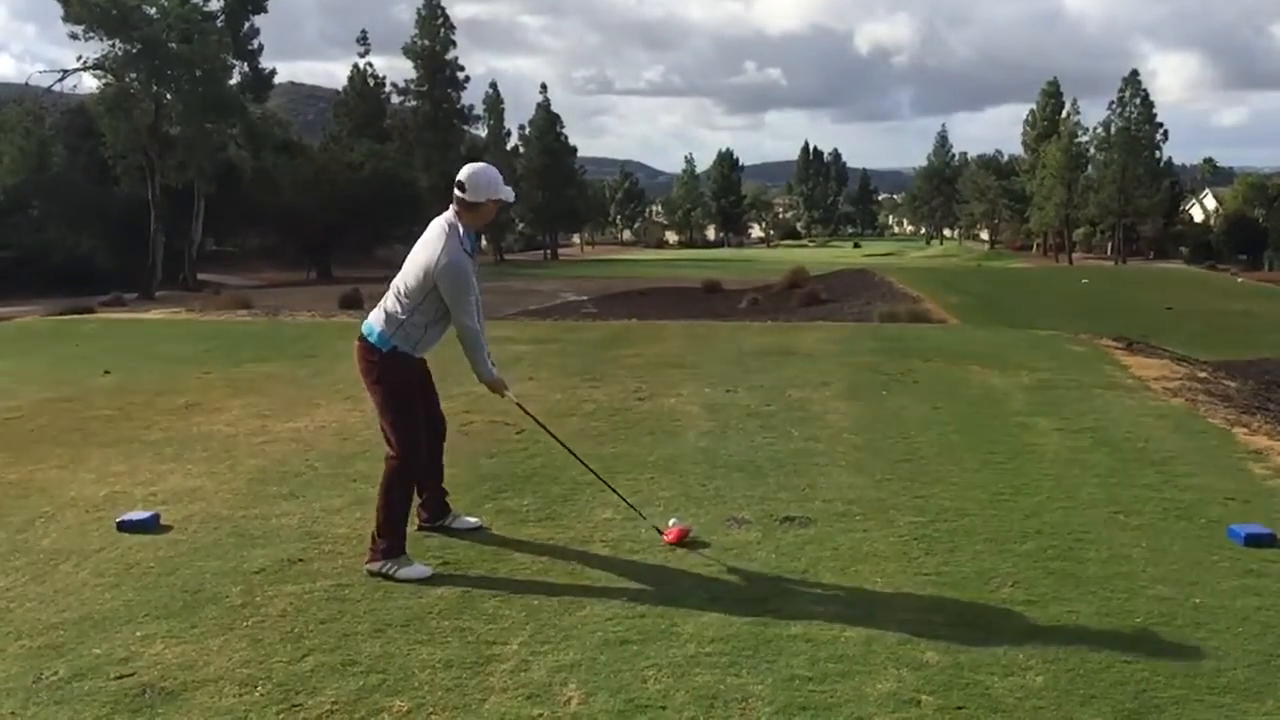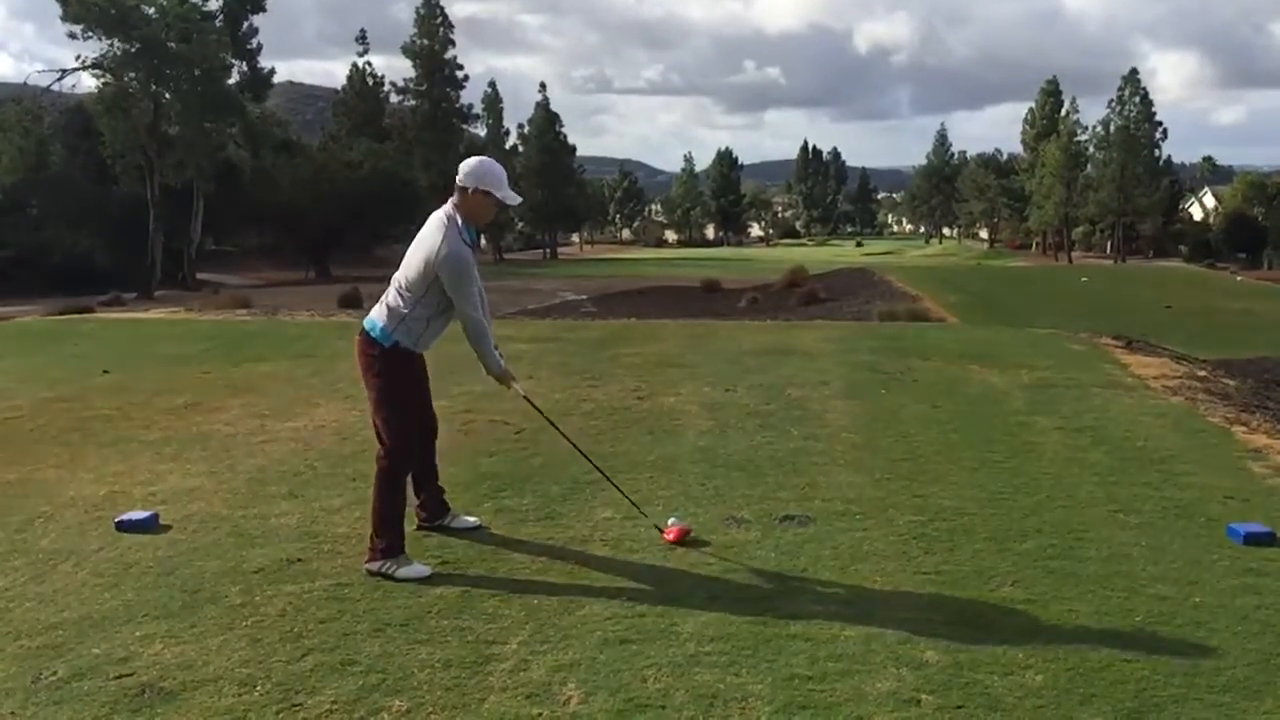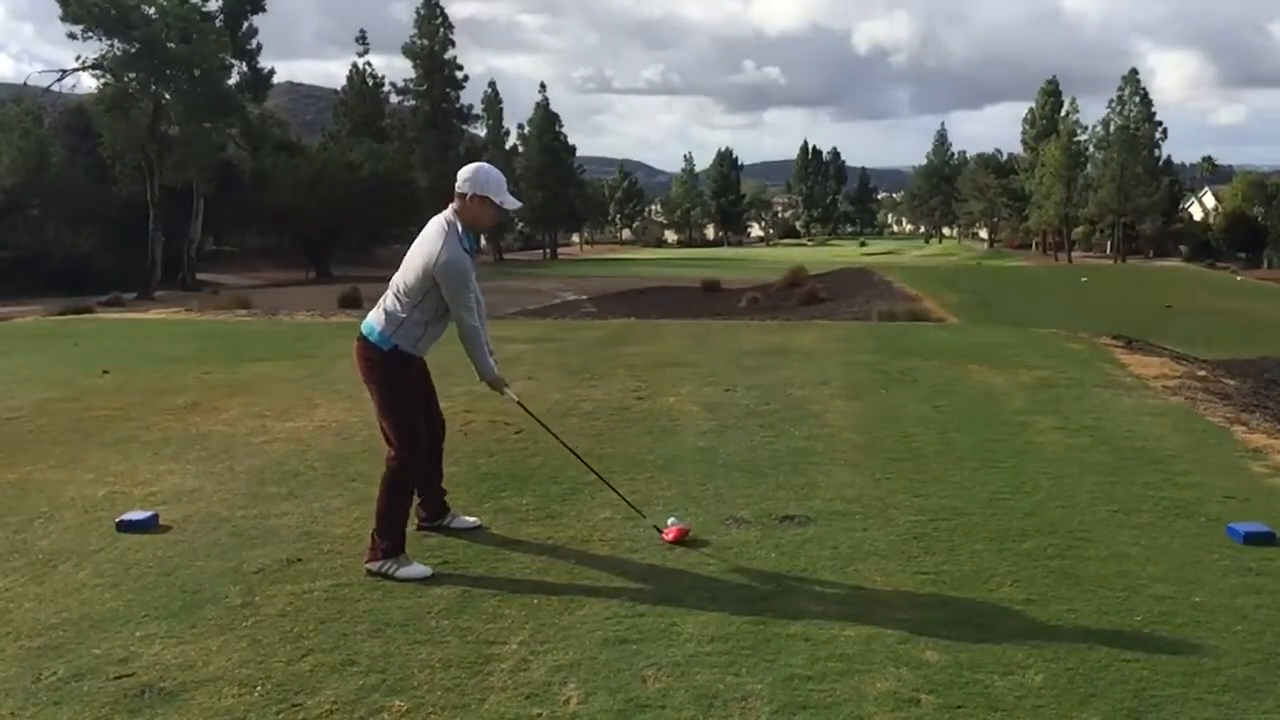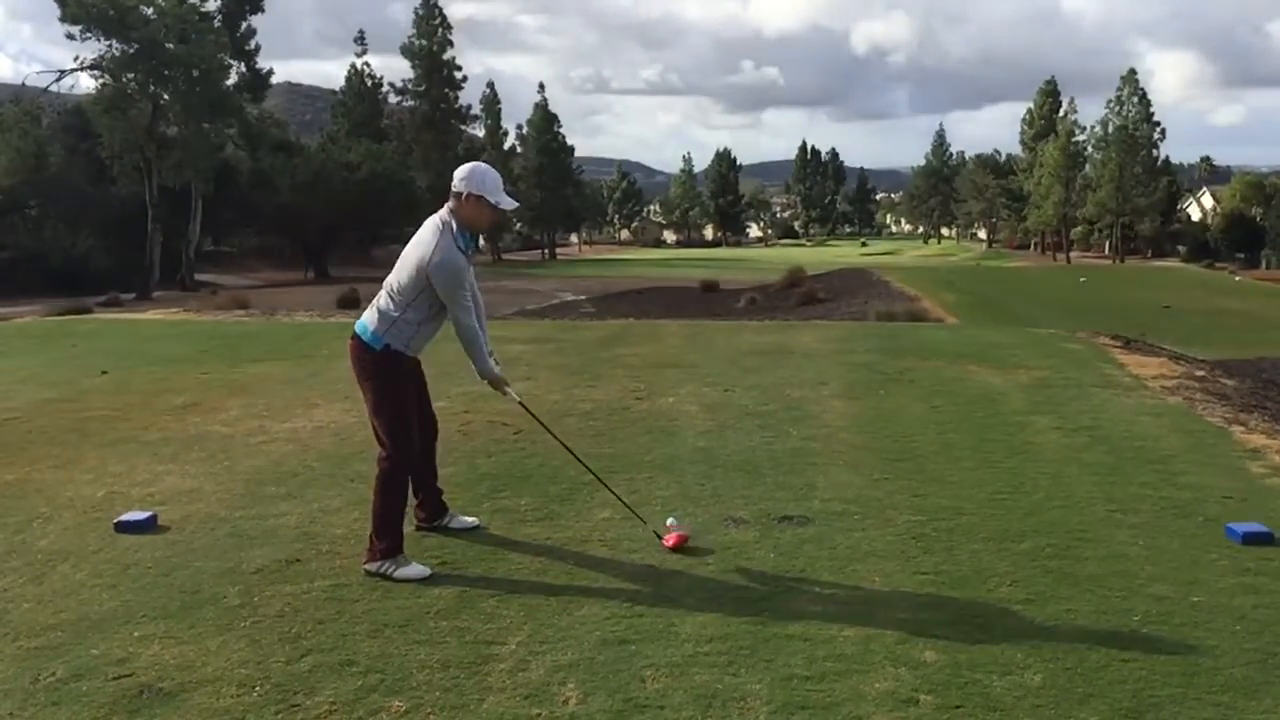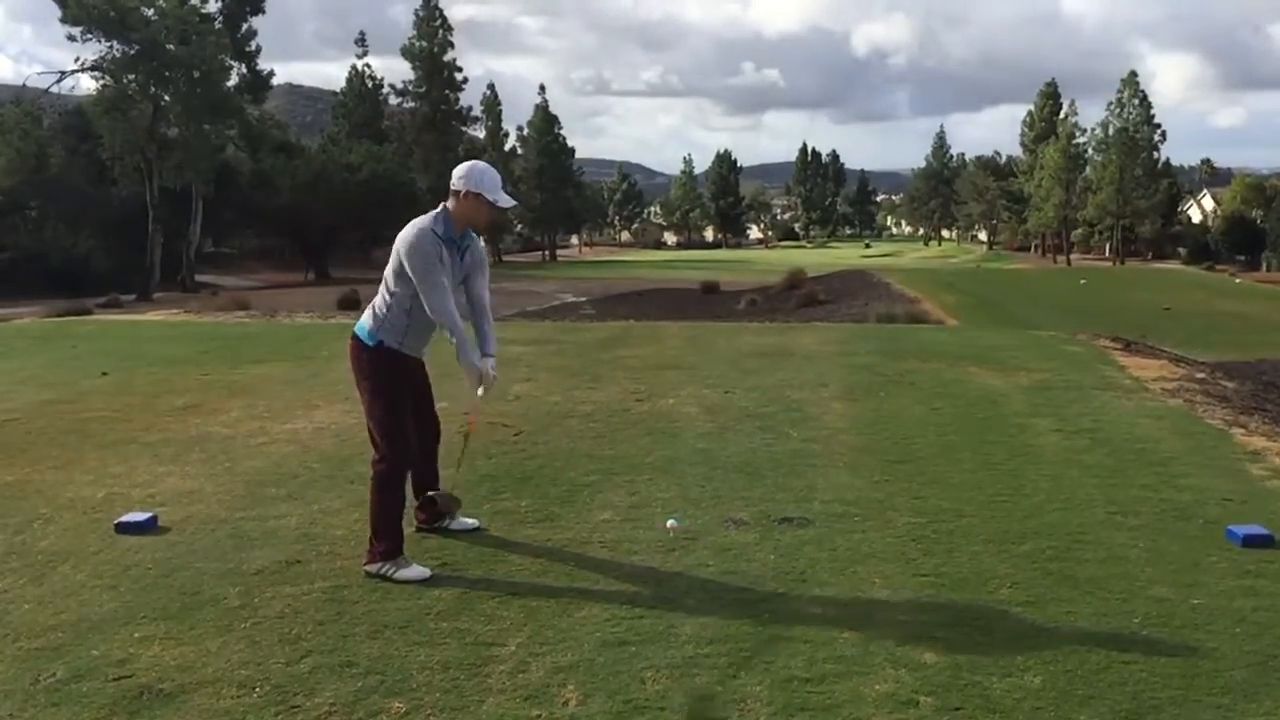
dt=0.3s
person 1, frame 1
left shoulder: (451, 227)
right shoulder: (452, 258)
left elbow: (473, 307)
right elbow: (466, 325)
left wrist: (485, 362)
right wrist: (487, 374)
left hip: (403, 350)
right hip: (385, 354)
left knee: (433, 430)
right knee: (407, 448)
left ankle: (434, 511)
right ankle: (385, 552)
person 1, frame 2
left shoulder: (450, 221)
right shoulder: (452, 249)
left elbow: (476, 297)
right elbow: (470, 316)
left wrist: (493, 352)
right wrist: (495, 365)
left hip: (403, 345)
right hip: (386, 349)
left knee: (424, 430)
right knee: (398, 447)
left ankle: (433, 510)
right ankle: (384, 553)
person 1, frame 3
left shoulder: (451, 226)
right shoulder: (451, 255)
left elbow: (474, 301)
right elbow: (466, 321)
left wrist: (488, 356)
right wrist: (487, 371)
left hip: (402, 348)
right hip: (385, 353)
left knee: (431, 430)
right knee: (407, 449)
left ankle: (433, 510)
right ankle: (384, 551)
person 1, frame 4
left shoulder: (451, 231)
right shoulder: (445, 254)
left elbow: (472, 298)
right elbow: (463, 321)
left wrist: (489, 355)
right wrist: (488, 370)
left hip: (398, 348)
right hip: (378, 351)
left knee: (424, 431)
right knee: (399, 449)
left ankle: (430, 510)
right ankle: (382, 552)
person 1, frame 5
left shoulder: (474, 250)
right shoulder: (418, 238)
left elbow: (480, 303)
right elbow: (440, 305)
left wrist: (487, 357)
right wrist: (470, 363)
left hip: (409, 351)
right hip: (376, 349)
left knee: (427, 432)
right knee: (395, 450)
left ankle: (432, 512)
right ankle: (383, 554)
